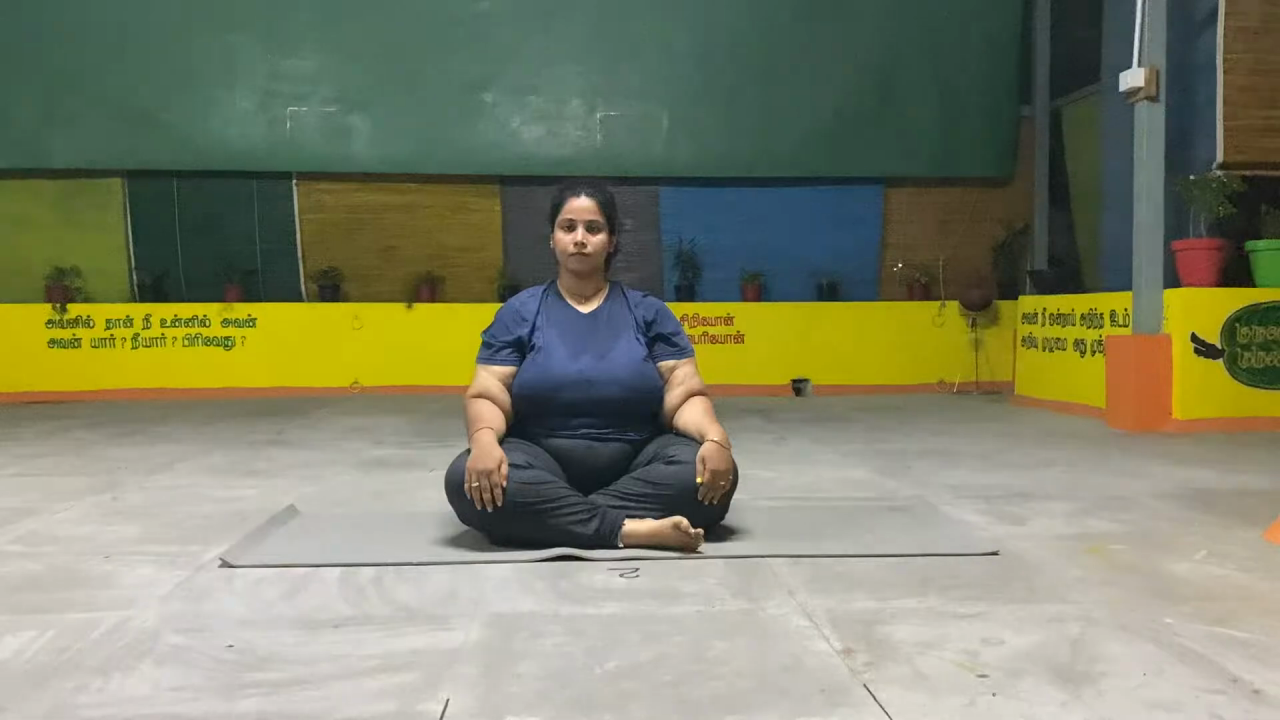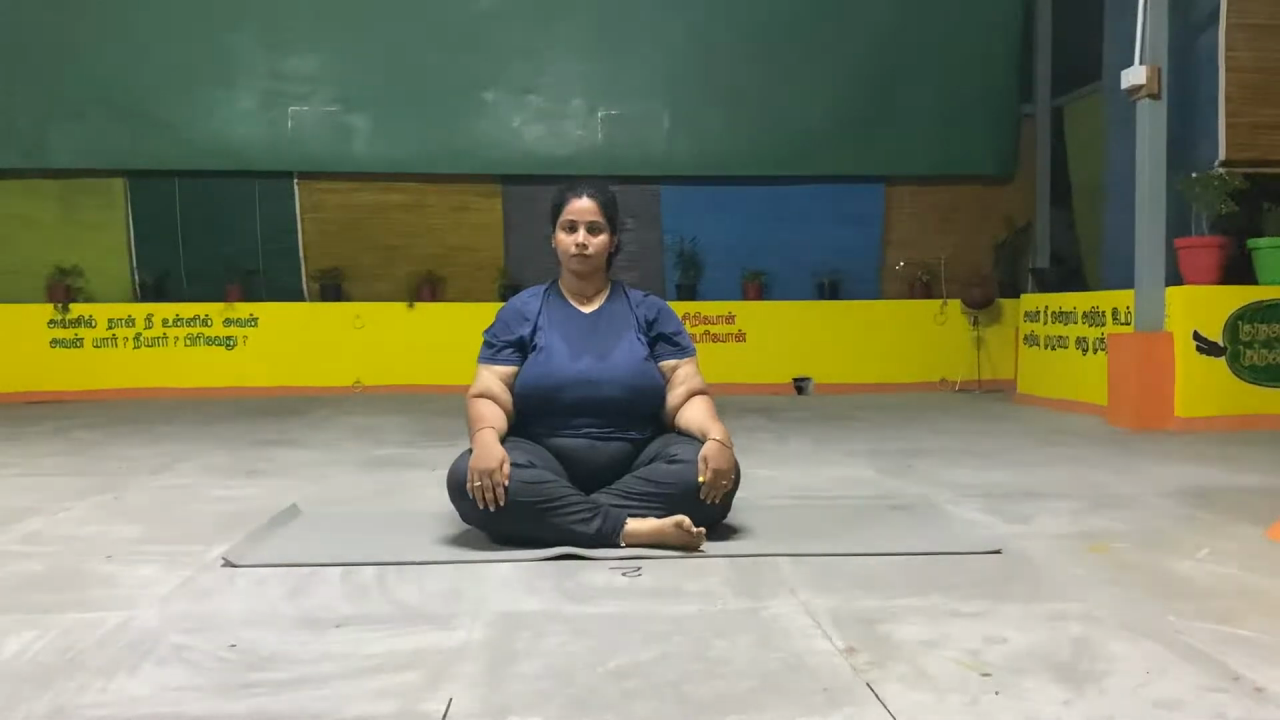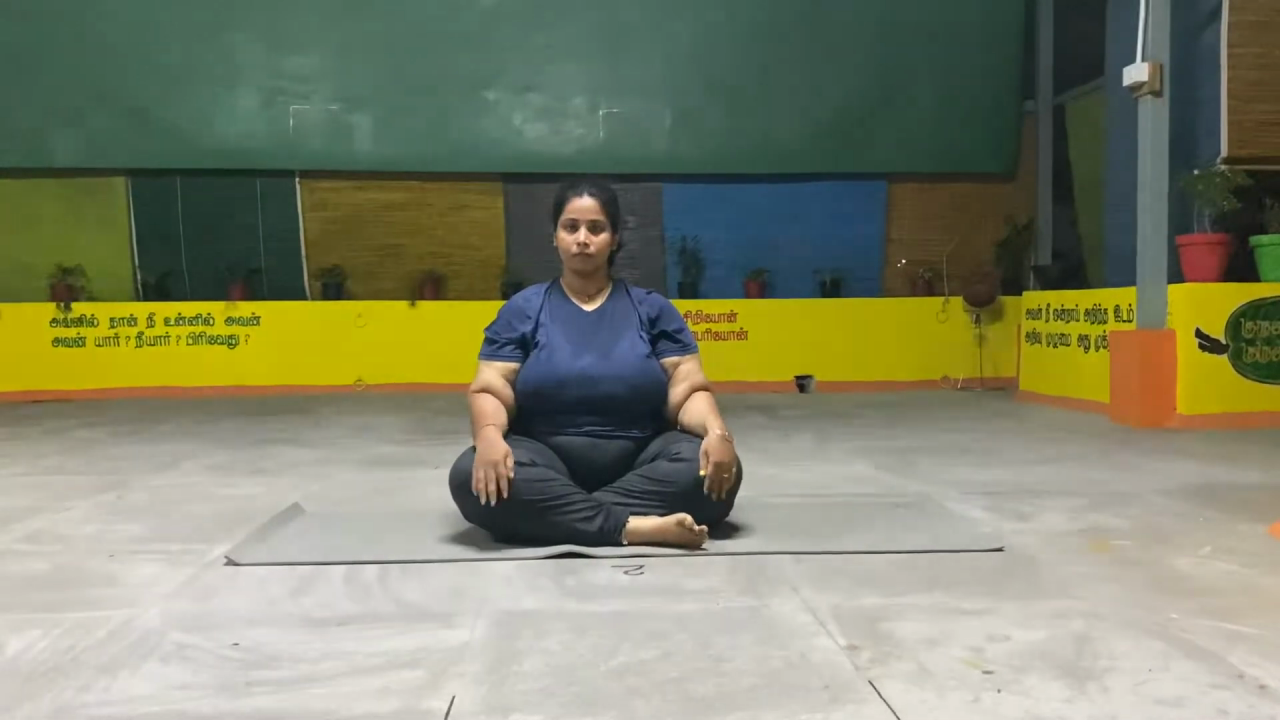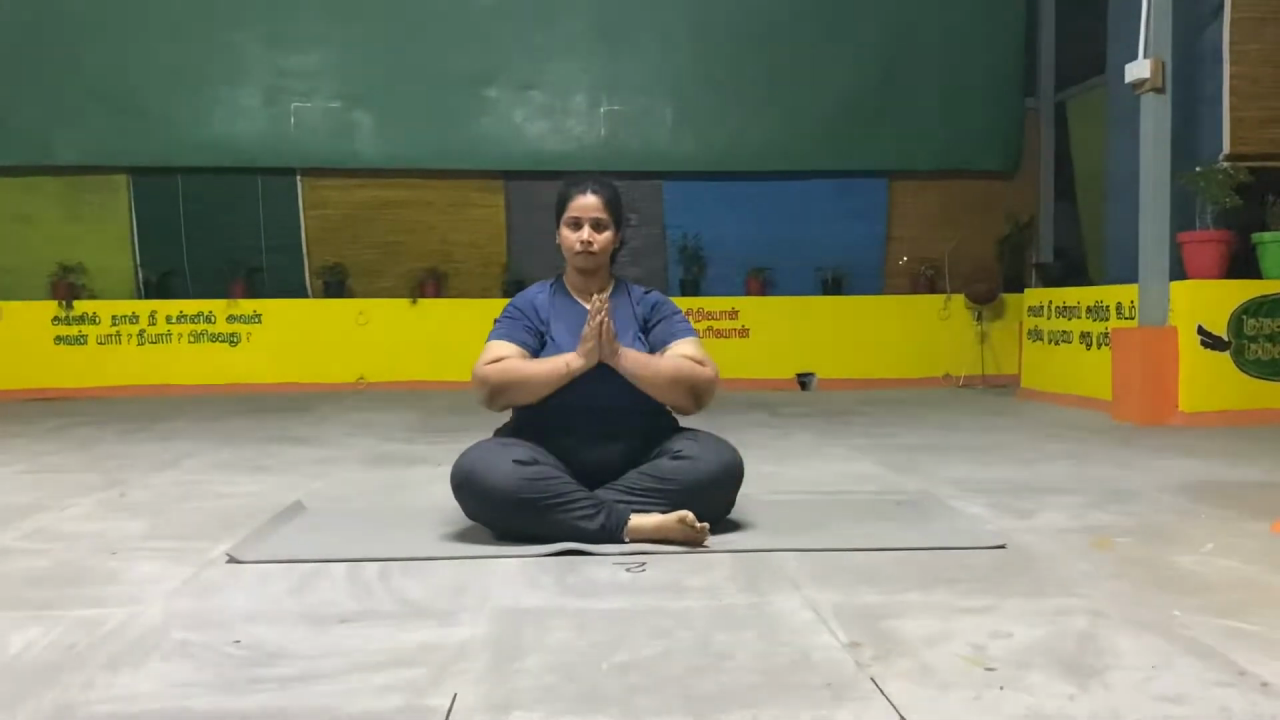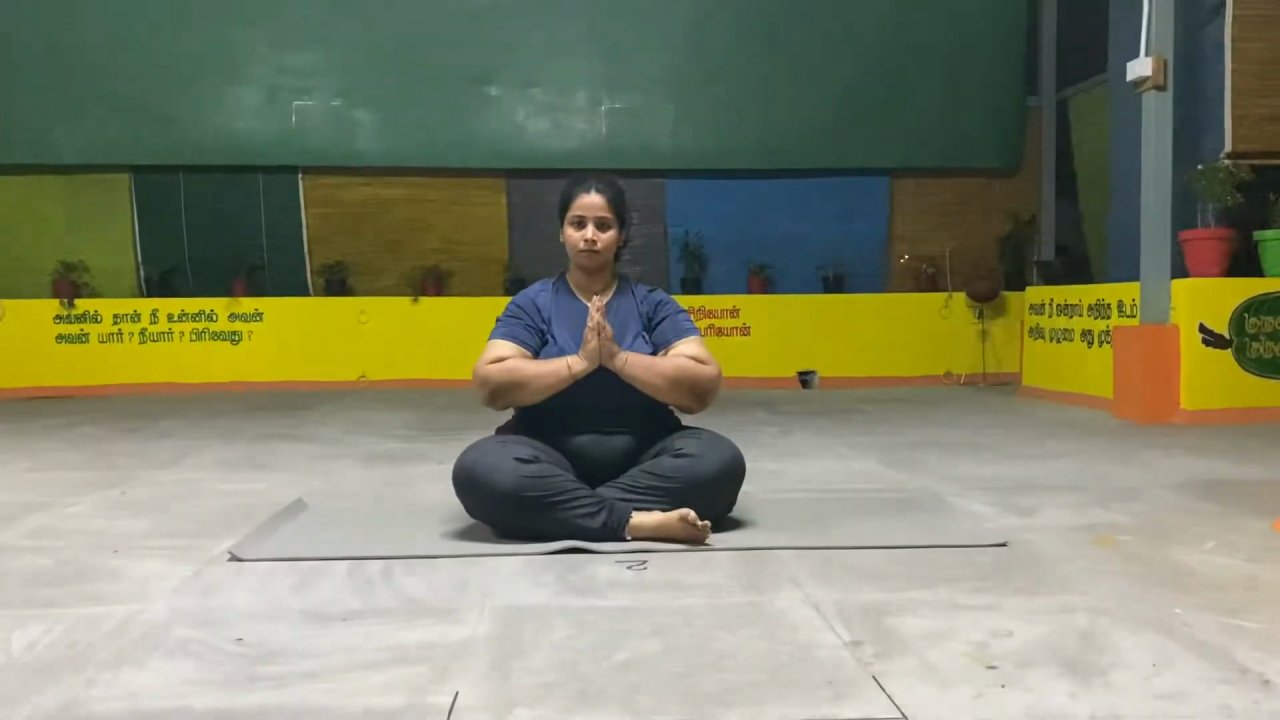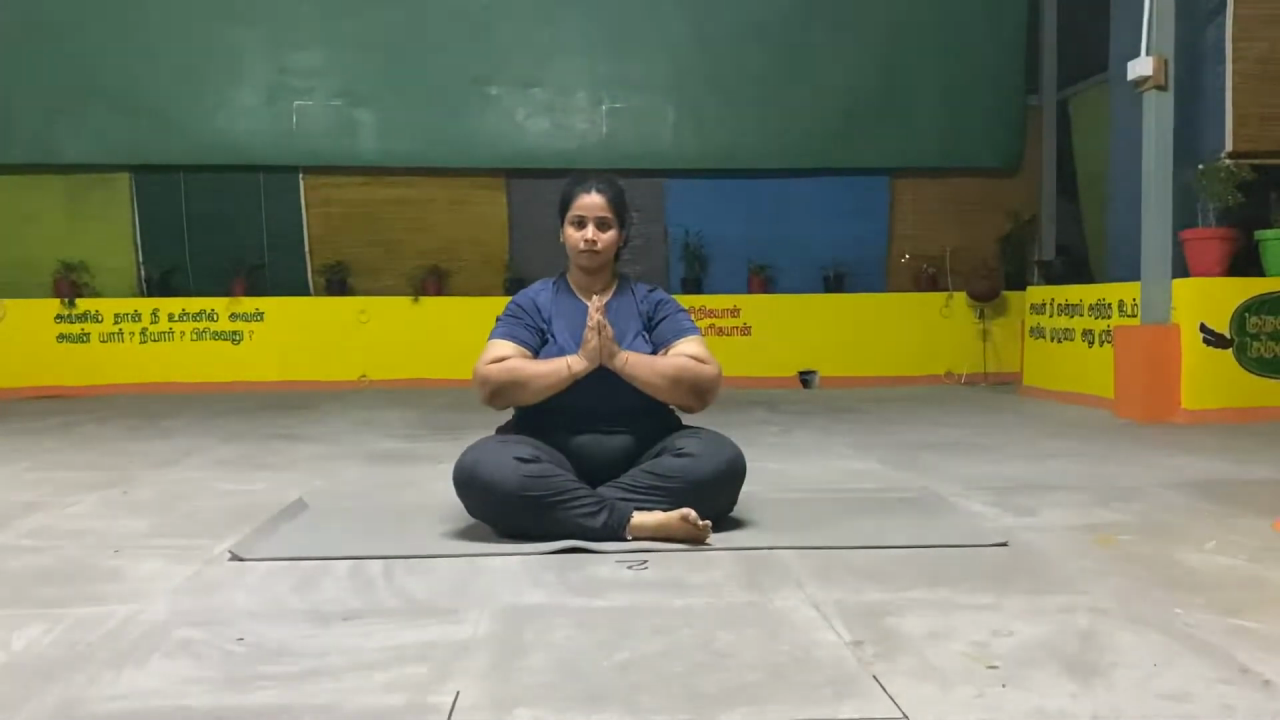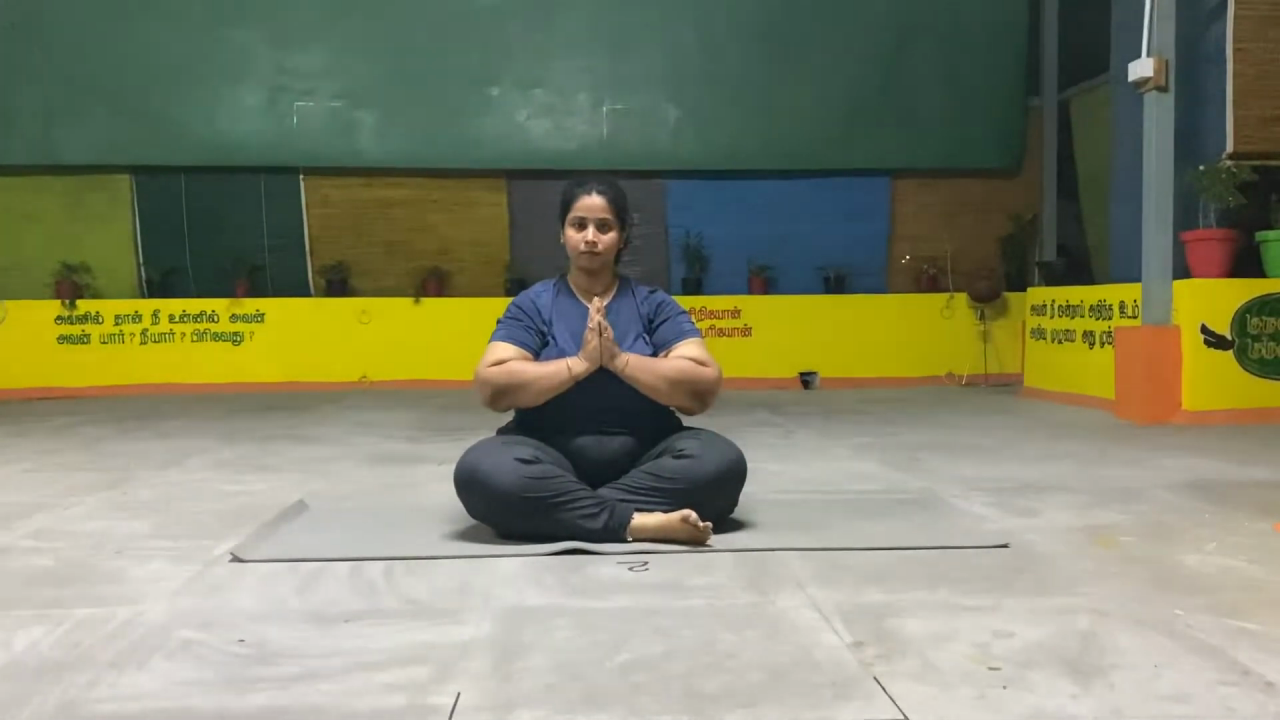
dt=0.5s
person 1, frame 1
left shoulder: (649, 312)
right shoulder: (519, 312)
left elbow: (684, 396)
right elbow: (487, 396)
left wrist: (715, 438)
right wrist: (484, 439)
left hip: (636, 464)
right hip: (544, 463)
left knee: (707, 474)
right knee: (469, 479)
left ankle: (556, 515)
right ankle: (630, 529)
person 1, frame 2
left shoulder: (651, 312)
right shoulder: (520, 312)
left elbow: (686, 397)
right elbow: (488, 396)
left wrist: (717, 437)
right wrist: (486, 439)
left hip: (638, 463)
right hip: (544, 462)
left knee: (704, 472)
right knee: (473, 477)
left ankle: (559, 516)
right ankle: (633, 529)
person 1, frame 3
left shoulder: (653, 309)
right shoulder: (523, 309)
left elbow: (688, 392)
right elbow: (488, 391)
left wrist: (716, 432)
right wrist: (489, 435)
left hip: (639, 460)
right hip: (546, 460)
left knee: (709, 471)
right knee: (472, 475)
left ankle: (557, 514)
right ankle: (635, 527)
person 1, frame 4
left shoulder: (652, 305)
right shoulder: (529, 304)
left elbow: (699, 389)
right elbow: (490, 386)
left wrist: (618, 355)
right wrist: (578, 359)
left hip: (643, 460)
right hip: (547, 460)
left knee: (718, 462)
right knee: (477, 471)
left ankle: (557, 511)
right ankle: (638, 524)
person 1, frame 5
left shoulder: (654, 304)
right shoulder: (532, 303)
left elbow: (703, 388)
right elbow: (490, 385)
left wrist: (618, 358)
right wrist: (579, 362)
left hip: (644, 457)
right hip: (550, 457)
left knee: (719, 459)
right knee: (479, 468)
left ankle: (564, 509)
right ankle: (638, 521)
person 1, frame 6
left shoulder: (654, 303)
right shoulder: (532, 302)
left elbow: (703, 386)
right elbow: (490, 385)
left wrist: (618, 358)
right wrist: (579, 362)
left hip: (644, 457)
right hip: (550, 457)
left knee: (720, 459)
right knee: (481, 468)
left ankle: (564, 508)
right ankle: (640, 521)
person 1, frame 7
left shoulder: (655, 304)
right shoulder: (532, 304)
left elbow: (703, 389)
right elbow: (492, 388)
left wrist: (618, 360)
right wrist: (579, 363)
left hip: (644, 461)
right hip: (551, 460)
left knee: (721, 461)
right knee: (481, 469)
left ankle: (563, 510)
right ankle: (637, 522)
